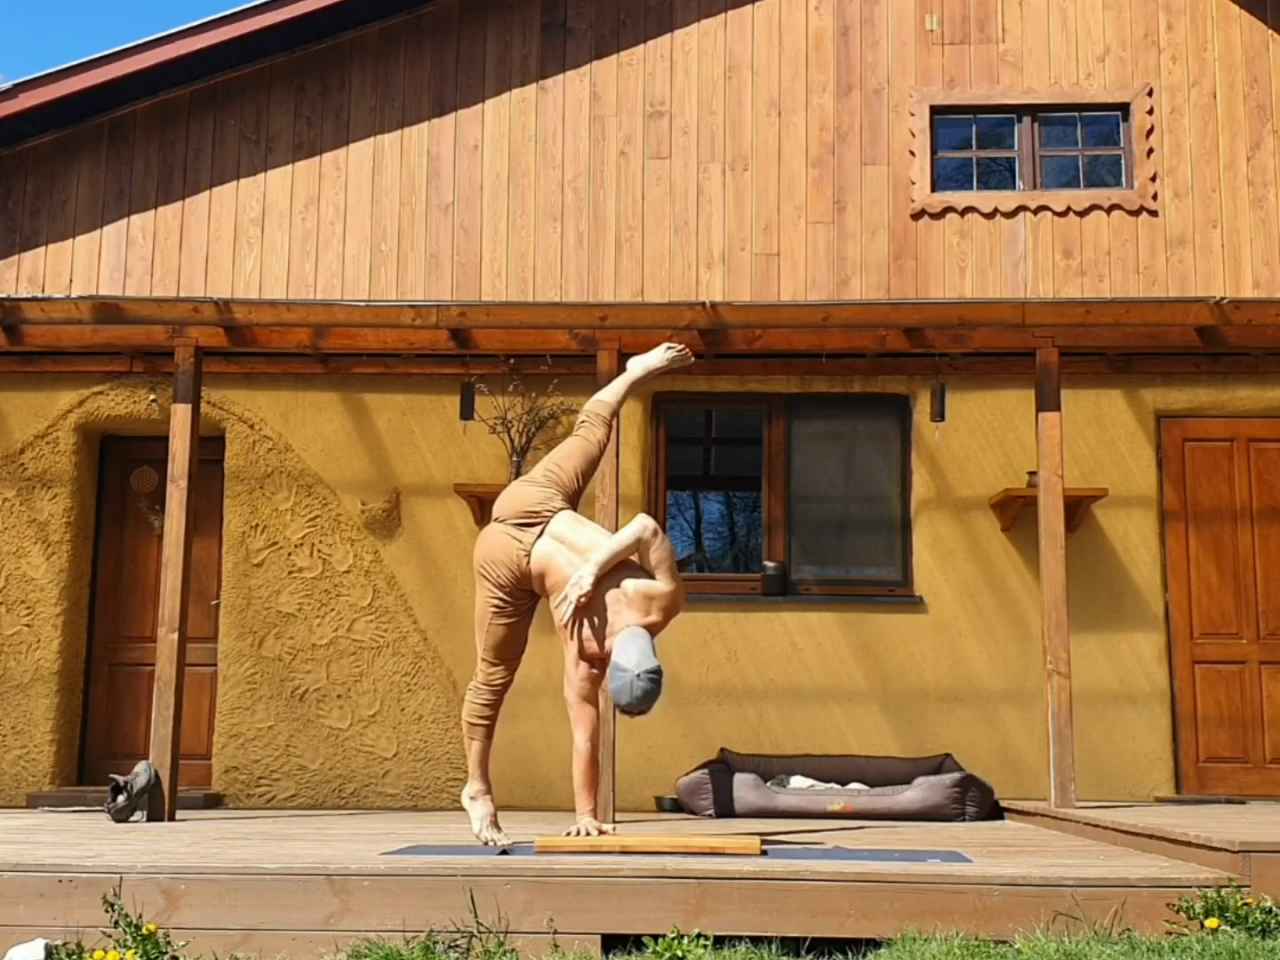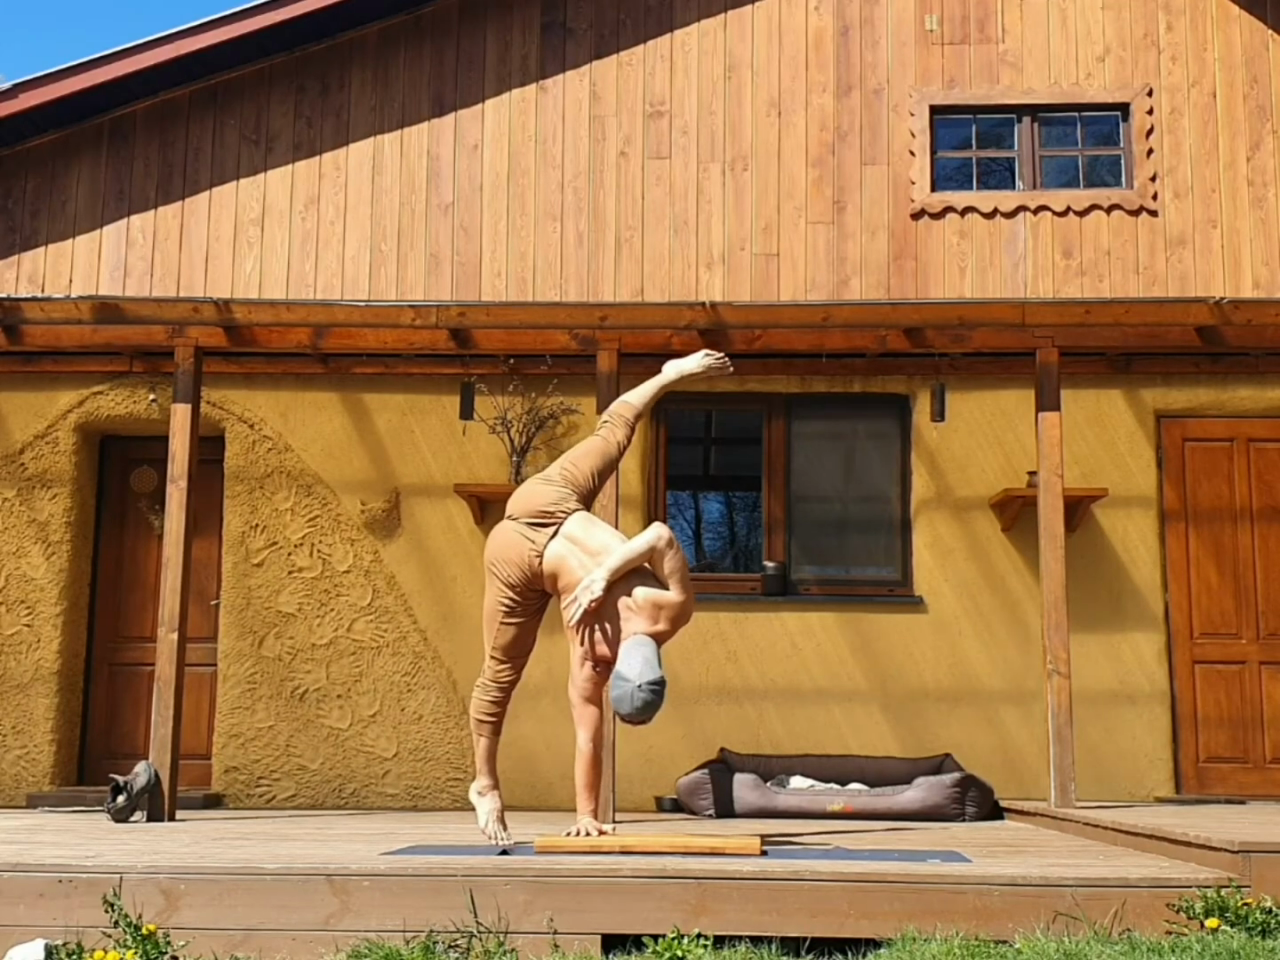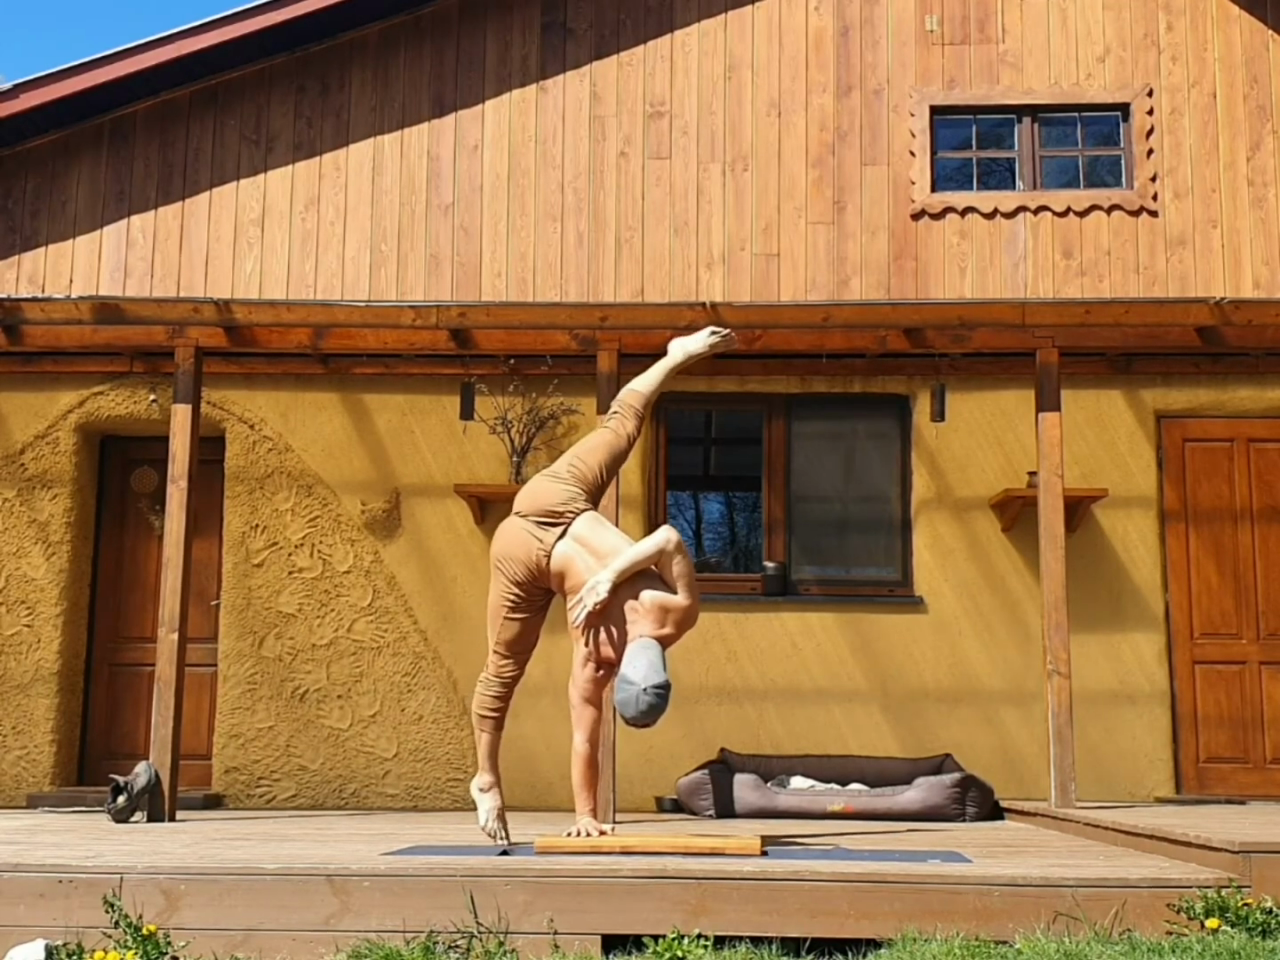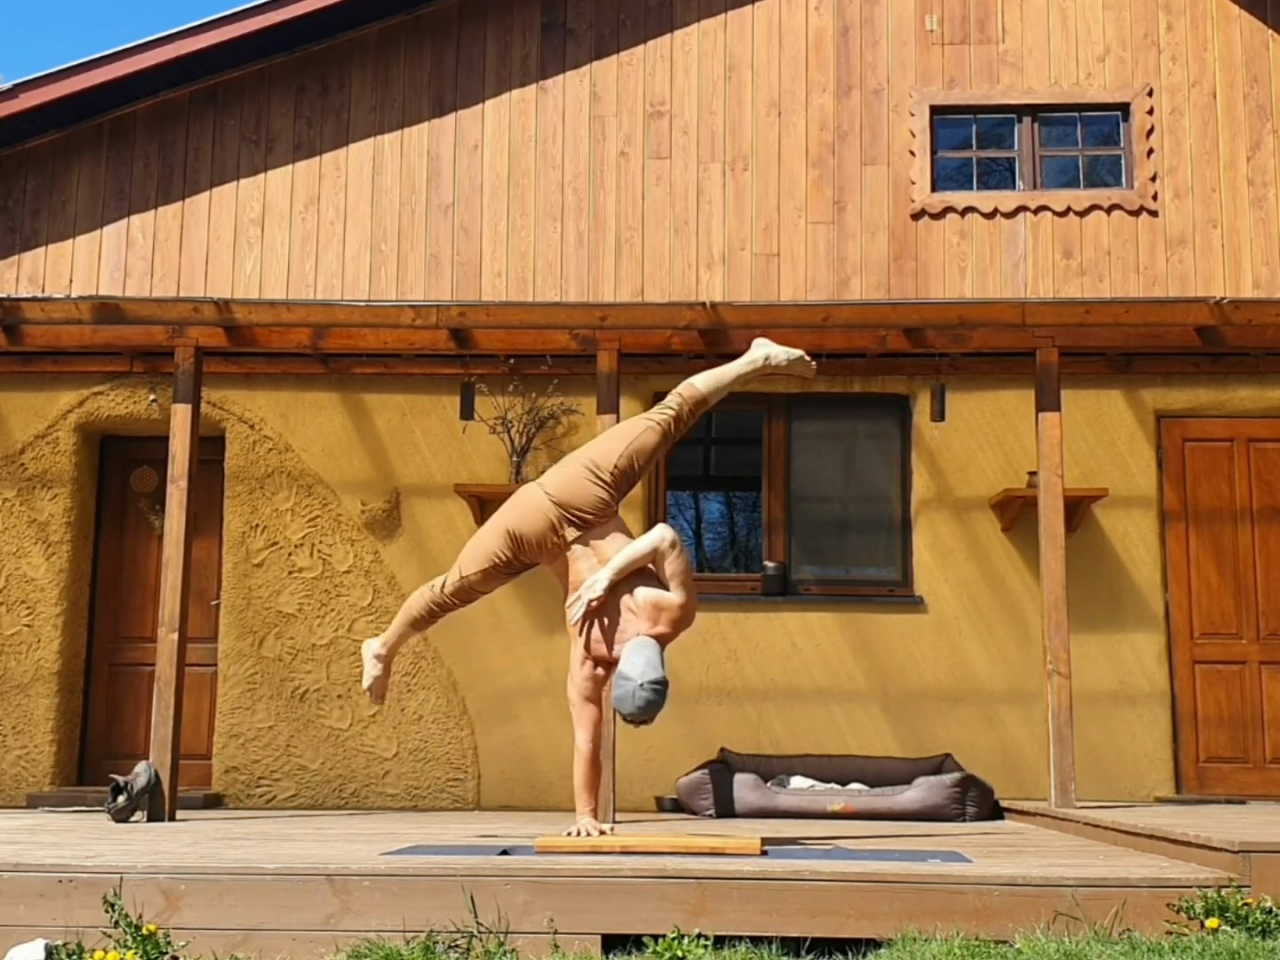
dt=1s
person 1, frame 1
left shoulder: (666, 600)
right shoulder: (585, 653)
left elbow: (647, 527)
right elbow: (584, 739)
left wrist: (591, 572)
right wrist: (585, 816)
left hip: (545, 509)
right hip: (509, 557)
left knee: (592, 432)
right knee: (493, 678)
left ankle: (640, 369)
right ankle: (477, 789)
person 1, frame 2
left shoulder: (675, 608)
right shoulder: (592, 655)
left elbow: (661, 535)
right elbow: (587, 740)
left wrist: (603, 576)
right wrist: (586, 817)
left hip: (556, 505)
right hip: (521, 556)
left knee: (613, 433)
right knee: (500, 674)
left ankle: (673, 374)
right ankle: (485, 784)
person 1, frame 3
left shoulder: (680, 613)
right shoulder: (595, 655)
left elbow: (670, 538)
right elbow: (583, 740)
left wrist: (610, 577)
right wrist: (585, 817)
left hip: (561, 506)
right hip: (526, 553)
left knee: (620, 426)
right knee: (503, 670)
left ankle: (679, 355)
right ankle: (486, 781)
person 1, frame 4
left shoulder: (676, 614)
right shoulder: (589, 659)
left elbow: (667, 537)
right elbow: (586, 743)
left wrist: (607, 576)
right wrist: (585, 815)
left hip: (582, 500)
right hip: (538, 523)
left knee: (668, 418)
right knee: (453, 590)
left ankle: (758, 359)
right ankle: (383, 648)
